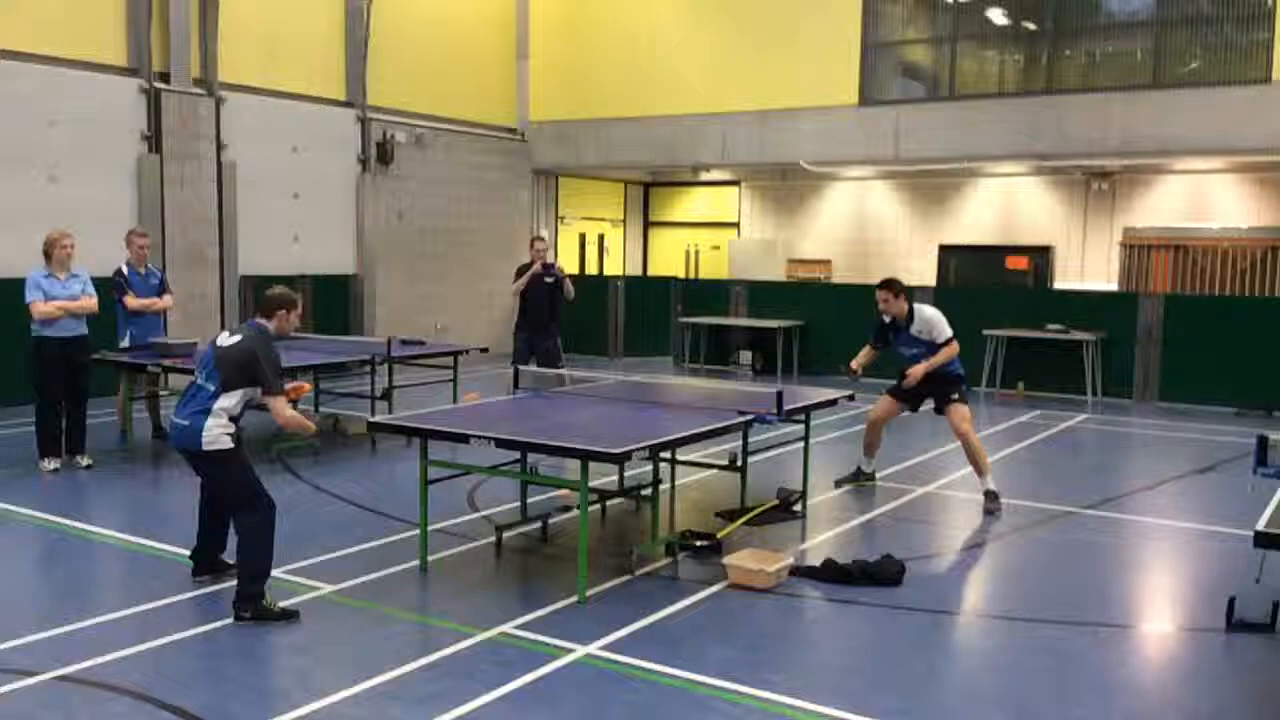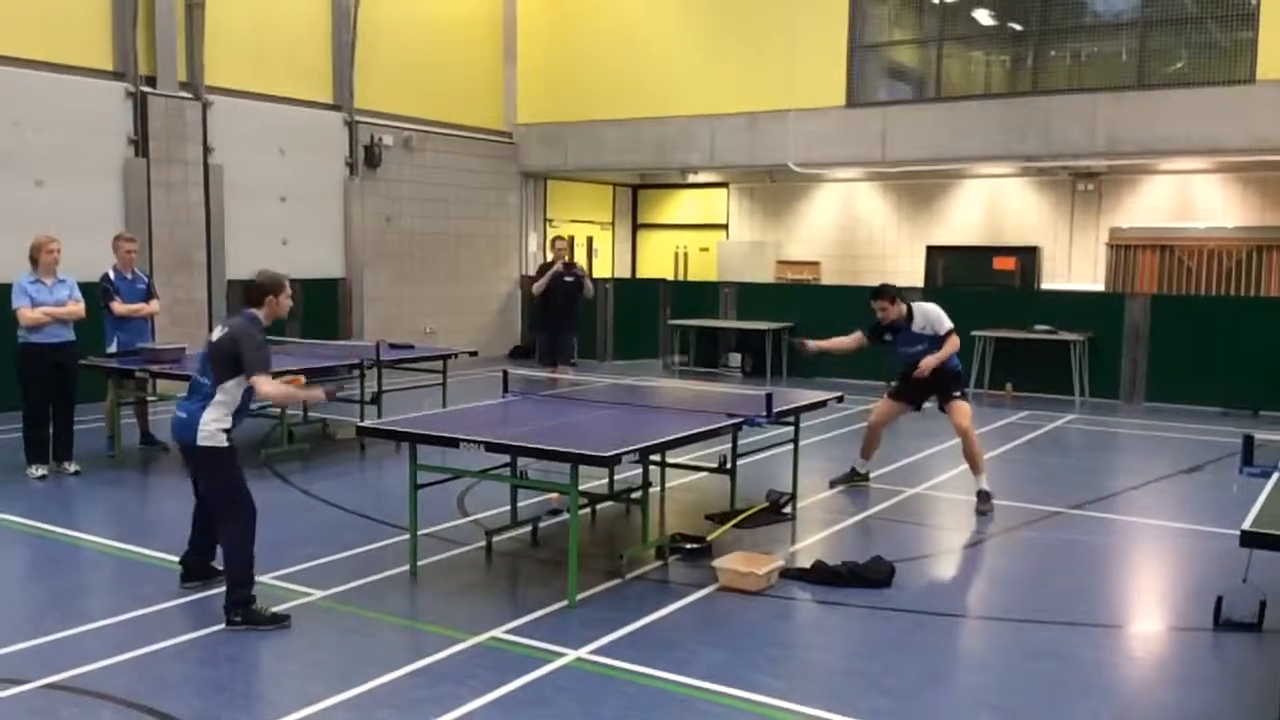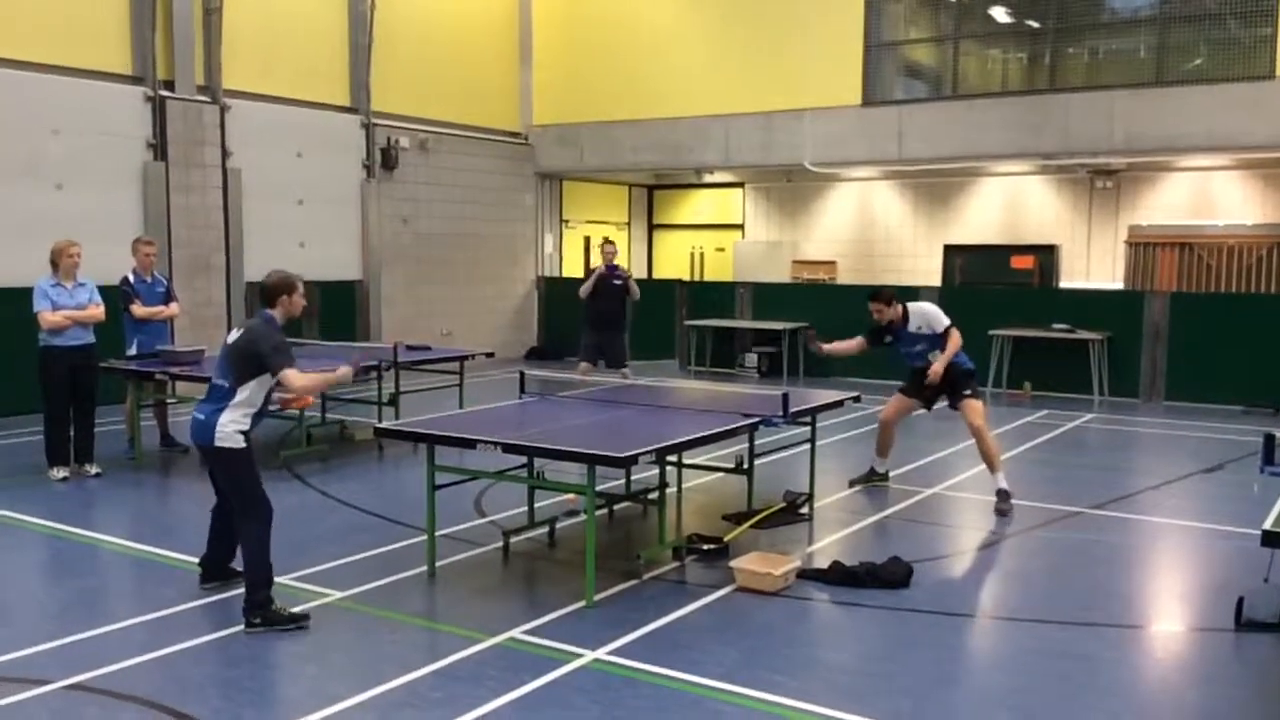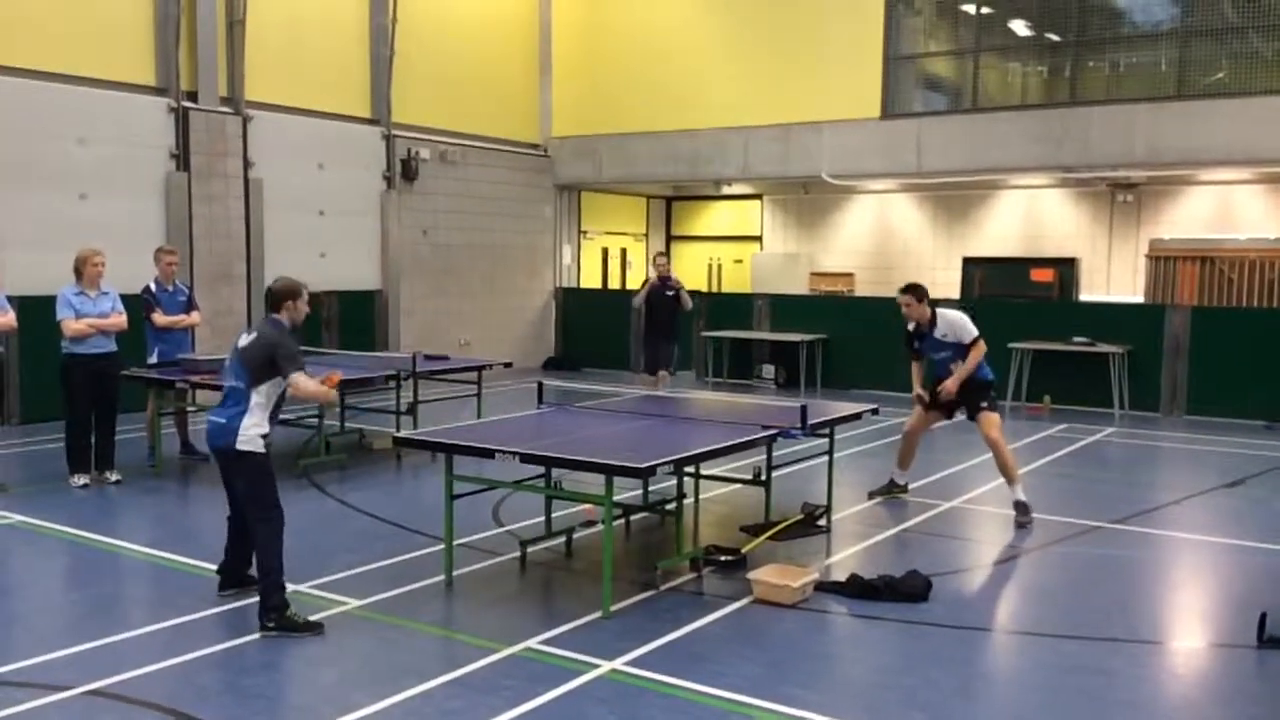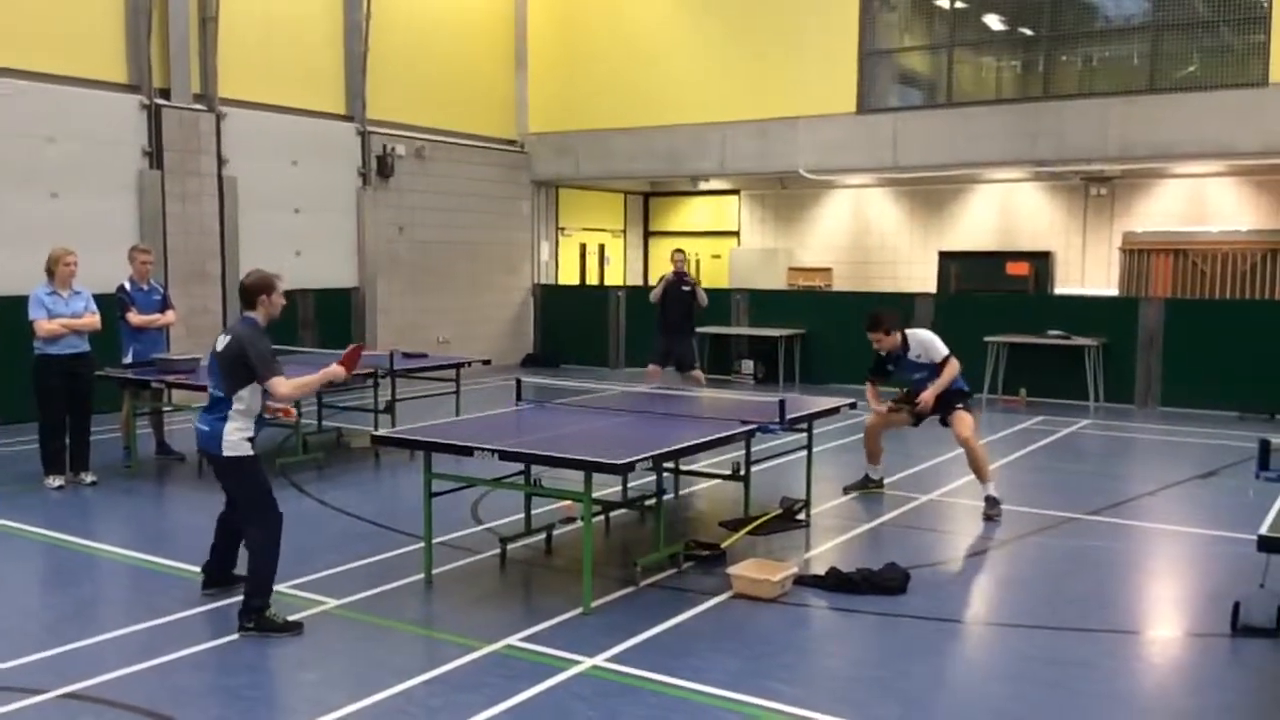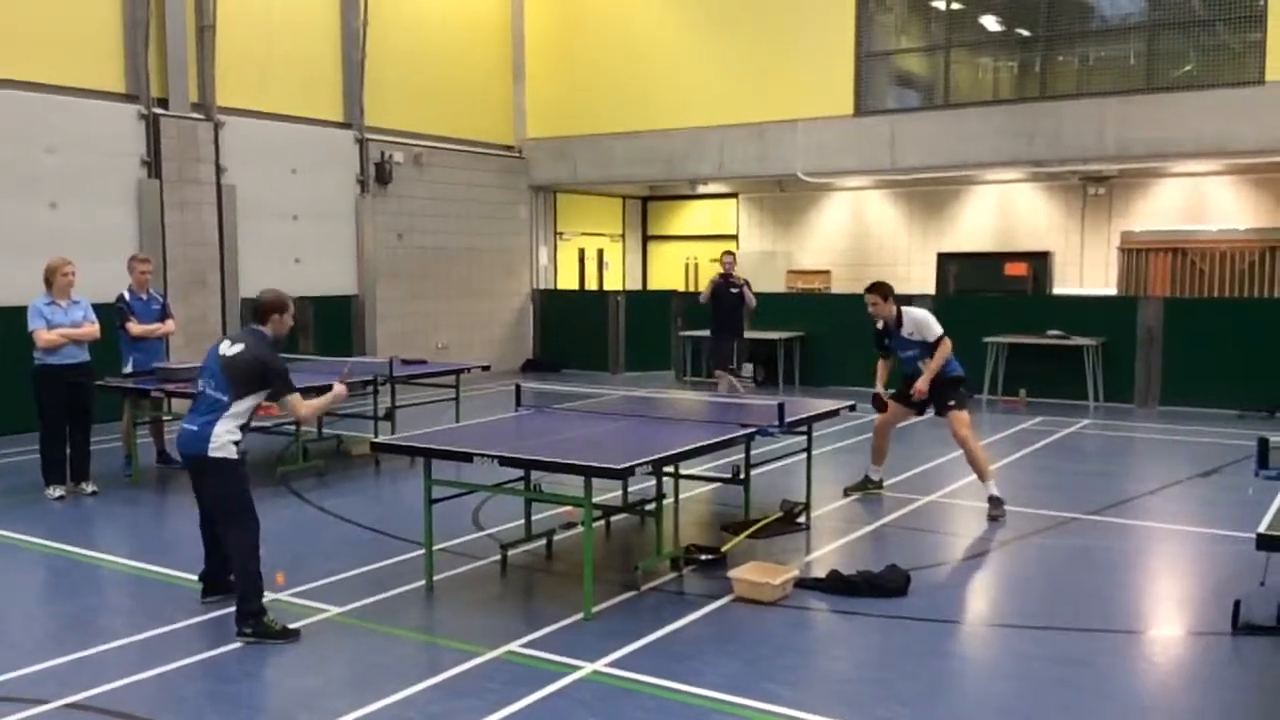
dt=0.7s
person 1, frame 1
left shoulder: (231, 335)
right shoulder: (262, 349)
right elbow: (282, 417)
left wrist: (275, 391)
right wrist: (308, 427)
left hip: (183, 428)
right hip: (208, 436)
left knee: (218, 490)
right knee: (257, 509)
left ankle: (206, 562)
right ankle: (250, 602)
person 1, frame 2
left shoulder: (236, 326)
right shoulder: (249, 335)
right elbow: (267, 391)
left wrist: (286, 385)
right wrist: (307, 395)
left hip: (190, 424)
right hip: (207, 432)
left knee: (210, 499)
right knee: (238, 512)
left ankle: (195, 567)
right ankle: (240, 607)
person 1, frame 3
left shoulder: (251, 328)
right shoulder: (268, 337)
right elbow: (296, 384)
left wrist: (287, 390)
right wrist: (337, 376)
left hip: (207, 426)
right hip: (225, 433)
left knee: (231, 502)
right knee: (256, 513)
left ankle: (215, 569)
right ankle: (259, 609)
person 1, frame 4
left shoulder: (252, 336)
right shoulder: (280, 341)
right elbow: (306, 389)
left wrist: (283, 390)
right wrist: (329, 394)
left hip: (219, 430)
right hip: (243, 440)
left knee: (242, 510)
right knee: (266, 518)
left ankle: (232, 576)
right ankle: (273, 612)
person 1, frame 5
left shoulder: (233, 334)
right shoulder: (251, 340)
right elbow: (285, 391)
left wrist: (264, 405)
right wrist: (326, 375)
left hip: (213, 435)
right hip: (231, 443)
left knee: (238, 509)
right knee: (265, 520)
left ankle: (217, 575)
right ankle: (255, 612)
person 1, frame 6
left shoulder: (224, 343)
right shoulder: (266, 358)
right elbow: (301, 412)
right wrist: (335, 395)
left hip: (189, 437)
right hip: (216, 446)
left knee: (213, 516)
right knee: (242, 527)
left ankle: (215, 581)
right ankle: (251, 619)
person 2, frame 1
left shoulder: (82, 277)
right shoulder: (35, 278)
left elbow: (93, 306)
right elbow: (39, 313)
left wrist: (59, 304)
right wrist: (77, 307)
left hip: (78, 343)
right hip: (47, 345)
left knee: (78, 399)
right knee: (49, 401)
left ankle: (77, 452)
right ankle: (49, 455)
person 2, frame 2
left shoulder: (69, 282)
right shoulder: (22, 284)
left elbow: (80, 312)
right elbow: (26, 319)
left wrist: (46, 310)
right wrist: (64, 313)
left hip: (65, 349)
right hip: (34, 351)
left knee: (65, 405)
right knee: (36, 407)
left ankle: (64, 458)
right ankle: (36, 461)
person 2, frame 3
left shoulder: (89, 286)
right shoulder: (43, 287)
left elbow: (100, 315)
right elbow: (47, 322)
left wrist: (67, 313)
right wrist: (84, 316)
left hip: (85, 352)
right hip: (55, 354)
left knee: (86, 407)
right knee: (57, 410)
left ankle: (85, 460)
right ankle: (58, 464)
person 2, frame 4
left shoulder: (111, 294)
right shoulder: (66, 295)
left elbow: (122, 324)
right elbow: (70, 330)
left wrist: (90, 321)
right wrist: (106, 325)
left hip: (108, 360)
right hip: (77, 362)
left knee: (107, 415)
right knee: (78, 417)
left ankle: (106, 467)
right ankle: (79, 470)
person 2, frame 5
left shoulder: (84, 294)
right shoulder: (39, 296)
left elbow: (96, 324)
right elbow: (43, 330)
left wrist: (63, 322)
right wrist: (79, 325)
left hip: (81, 360)
right hip: (50, 363)
left knee: (82, 416)
right knee: (52, 418)
left ankle: (81, 469)
right ankle: (54, 472)
person 2, frame 6
left shoulder: (83, 304)
right shoulder: (37, 306)
left elbow: (95, 332)
right elbow: (42, 340)
left wrist: (62, 331)
right wrist: (78, 335)
left hip: (81, 370)
right hip: (50, 373)
left knee: (82, 426)
right knee: (53, 428)
left ankle: (82, 478)
right ankle: (55, 482)
person 3, frame 1
left shoulder: (929, 316)
right shoulder: (886, 323)
left elbow: (953, 348)
right elbow: (871, 349)
left wrist: (924, 367)
right wrist: (858, 362)
left hip: (945, 376)
right hip: (914, 375)
left knee: (963, 430)
right knee: (874, 419)
left ankle: (990, 490)
right ankle: (865, 471)
person 3, frame 2
left shoulder: (929, 311)
right shoulder: (882, 326)
left elbow: (954, 341)
right elbow: (852, 341)
left wrist: (934, 359)
right wrist: (817, 345)
left hip: (947, 375)
right hip: (911, 376)
left knee: (964, 427)
right knee: (875, 422)
left ankle: (983, 490)
right ankle: (860, 471)
person 3, frame 3
left shoulder: (925, 311)
right shoulder: (884, 328)
left elbow: (955, 336)
right elbow: (855, 345)
left wrist: (941, 363)
right wrist: (826, 348)
left hip: (957, 372)
right hip: (924, 376)
left knee: (977, 425)
right knee: (886, 419)
left ankle: (1002, 490)
right ankle: (879, 471)
person 3, frame 4
left shoulder: (953, 319)
right shoulder: (913, 332)
left elbow: (980, 348)
right elbow: (917, 361)
left wrist: (956, 380)
right wrist: (917, 387)
left hip: (976, 382)
right hip: (943, 384)
left knee: (993, 437)
right knee: (910, 430)
left ankle: (1020, 501)
right ankle: (898, 482)
person 3, frame 5
left shoulder: (923, 338)
right shoulder: (884, 356)
left elbow: (953, 366)
right elbow: (872, 383)
left wrist: (933, 392)
right wrist: (874, 405)
left hip: (951, 392)
right hip: (920, 392)
left knee: (965, 437)
right knee: (872, 426)
left ankle: (991, 497)
right ankle: (873, 477)
person 3, frame 6
left shoulder: (919, 317)
right shoulder: (881, 329)
left elbow: (945, 346)
right elbow: (885, 358)
left wrist: (925, 379)
right wrist: (879, 385)
left hip: (946, 379)
right hip: (915, 381)
left knee: (963, 434)
right knee: (881, 424)
left ankle: (994, 496)
right ankle: (873, 478)
person 4, frame 1
left shoulder: (157, 274)
right shoulder: (121, 274)
left elbow: (168, 303)
right elbow: (130, 304)
left wrist: (141, 303)
right wrist: (154, 300)
left hip: (155, 340)
right hip: (132, 341)
left knee: (153, 387)
right knee: (127, 388)
left ankle: (157, 428)
right ankle: (125, 432)
person 4, frame 2
left shoulder: (144, 279)
right shoulder: (108, 280)
left elbow: (155, 308)
right elbow: (117, 310)
left wrist: (128, 310)
right wrist: (141, 306)
left hip: (143, 345)
right hip: (119, 347)
left knee: (141, 392)
right knee: (115, 394)
left ankle: (145, 435)
right ankle: (112, 439)
person 4, frame 3
left shoulder: (163, 282)
right shoulder: (127, 283)
left elbow: (175, 310)
right elbow: (137, 312)
left wrist: (148, 313)
right wrist: (161, 308)
left hip: (162, 347)
right hip: (139, 349)
left knee: (161, 394)
right knee: (135, 395)
left ankle: (165, 437)
right ankle: (132, 441)
person 4, frame 4
left shoulder: (185, 290)
right shoulder: (149, 291)
left elbow: (196, 319)
right elbow: (158, 321)
left wrist: (170, 321)
right wrist: (182, 317)
left hip: (183, 356)
right hip: (160, 357)
left knee: (181, 402)
right knee: (156, 403)
left ankle: (185, 445)
right ankle: (152, 449)
person 4, frame 5
left shoulder: (159, 290)
right shoulder: (124, 291)
left elbow: (171, 318)
right elbow: (133, 321)
left wrist: (144, 321)
right wrist: (157, 317)
left hip: (158, 355)
right hip: (135, 357)
left knee: (156, 402)
right knee: (130, 404)
left ankle: (161, 446)
right ankle: (128, 450)
person 4, frame 6
left shoulder: (159, 299)
right shoulder: (123, 300)
left elbow: (170, 328)
right elbow: (133, 330)
left wrist: (144, 329)
right wrist: (156, 326)
left hip: (158, 365)
right hip: (134, 366)
left knee: (157, 411)
right knee: (131, 412)
left ankle: (162, 454)
right ankle: (129, 459)
